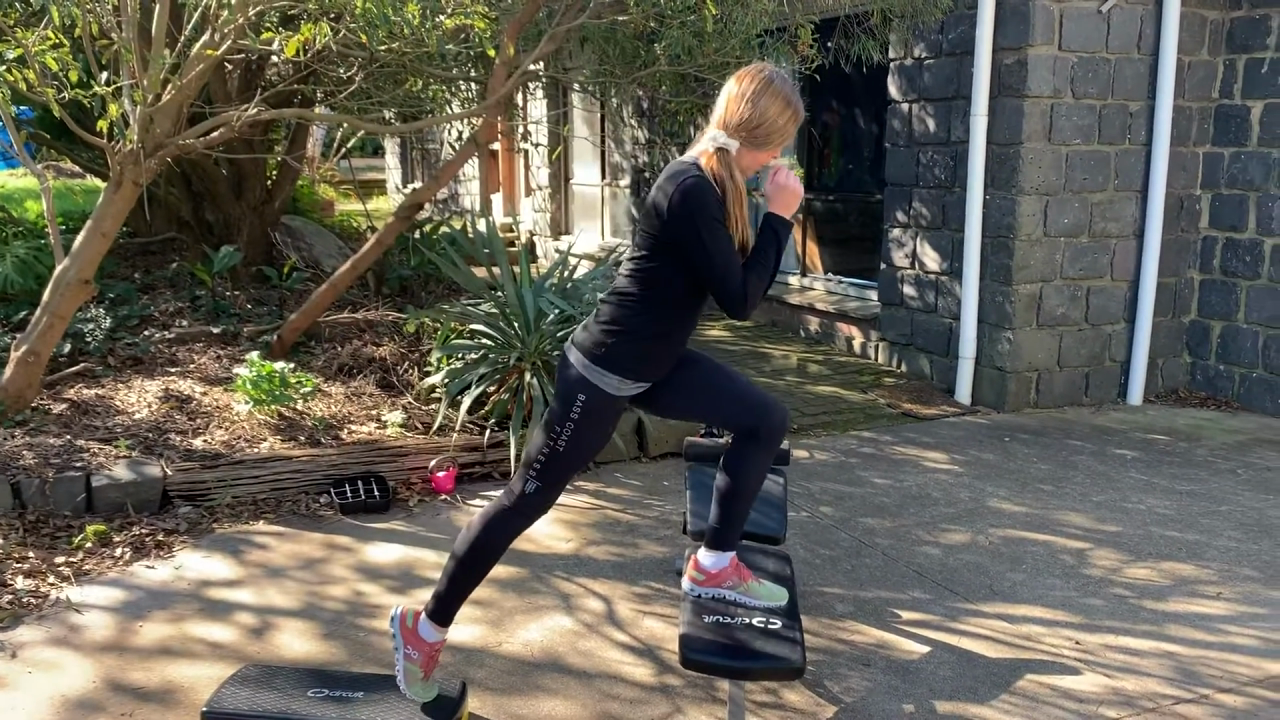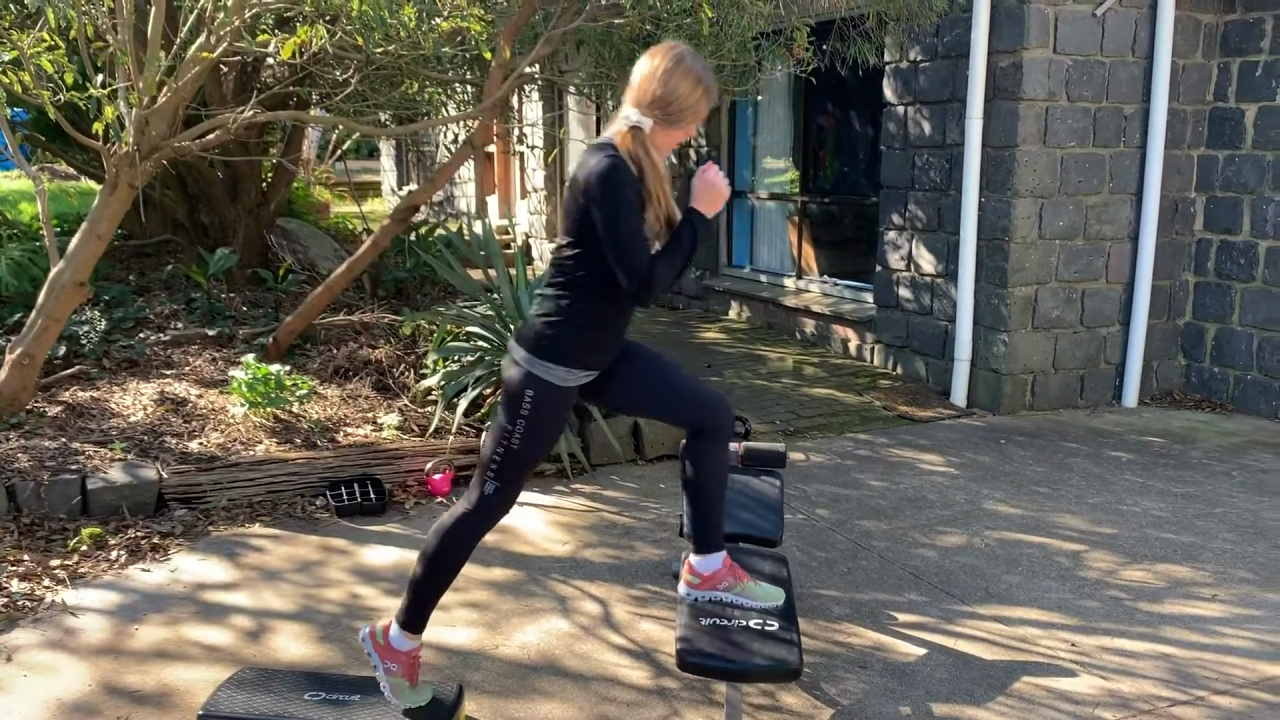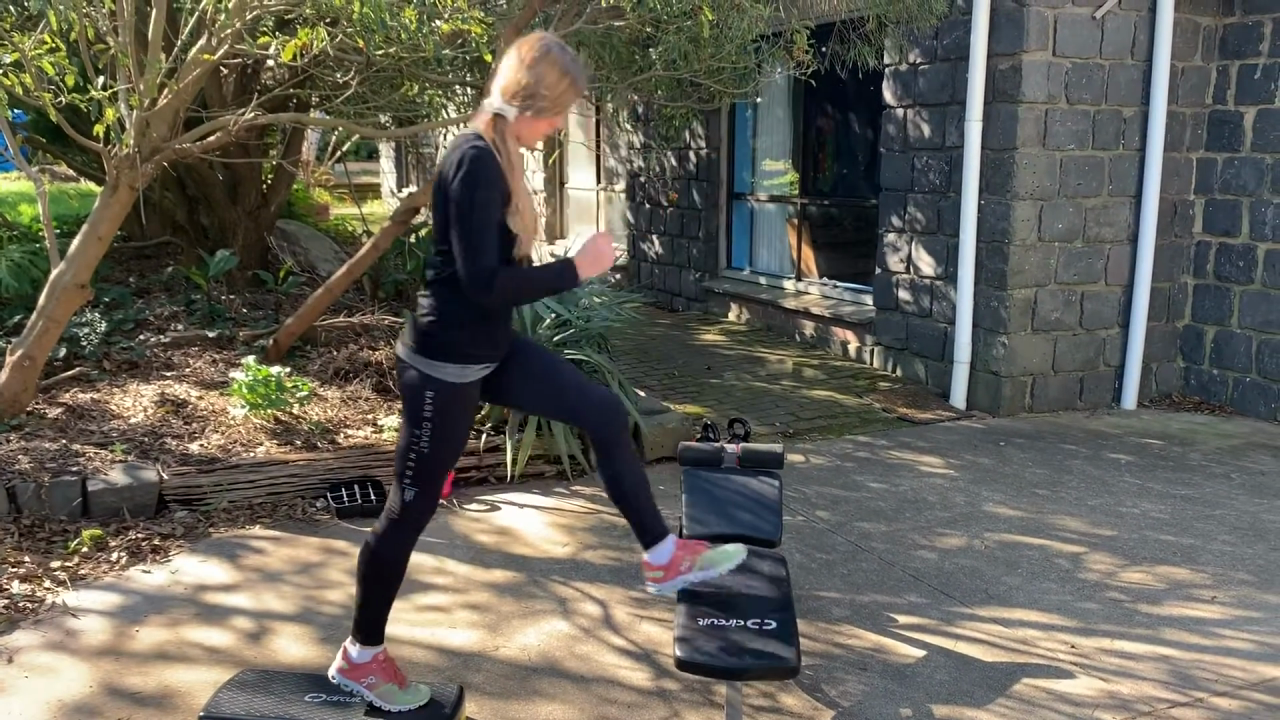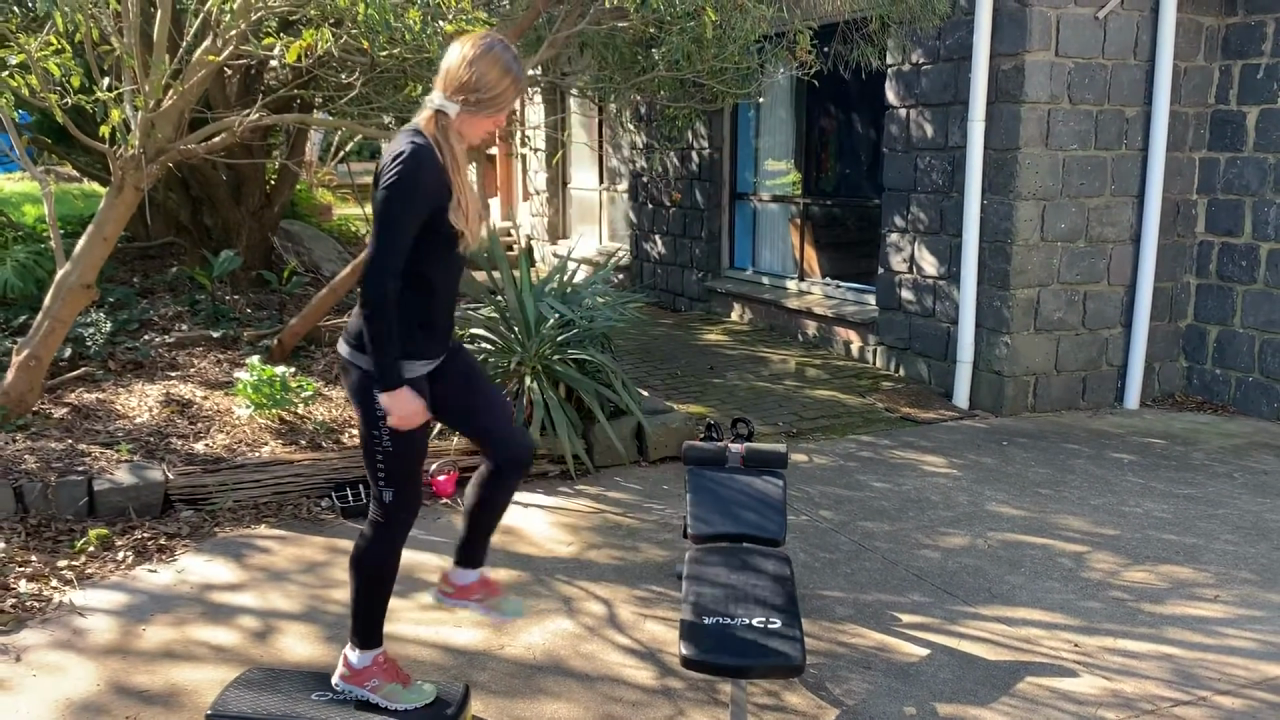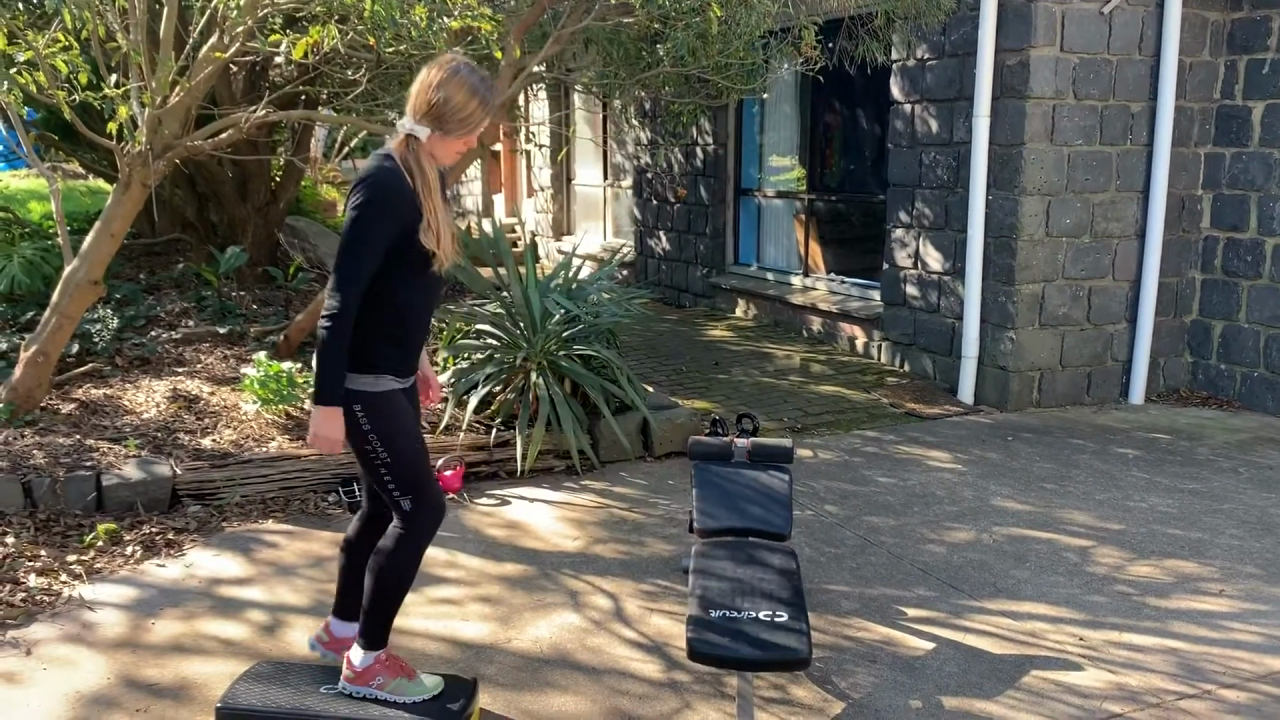
dt=0.3s
person 1, frame 1
left shoulder: (713, 179)
right shoulder: (691, 191)
left elbow: (729, 280)
right elbow: (739, 300)
right wrist: (778, 217)
left hip: (656, 363)
right hip: (605, 371)
left knee: (766, 420)
right knee: (526, 498)
left ankle: (713, 565)
right ankle: (424, 627)
person 1, frame 2
left shoulder: (635, 161)
right shoulder: (606, 169)
right elbow: (644, 284)
right wrist: (700, 214)
left hip: (600, 352)
right hip: (549, 363)
left knee: (712, 416)
right knee: (490, 499)
left ankle: (706, 569)
right ankle: (397, 637)
person 1, frame 3
left shoulder: (493, 155)
right shoulder: (473, 163)
right elbow: (481, 284)
right wrist: (574, 269)
left hip: (491, 349)
right hip: (443, 363)
left knee: (607, 416)
right knee: (412, 506)
left ankle: (662, 555)
right ankle: (358, 657)
person 1, frame 4
left shoulder: (440, 153)
right shoulder: (416, 161)
right elbow: (378, 280)
right wrist: (392, 382)
left hip: (431, 351)
right hip: (389, 362)
left knee: (513, 448)
right knee: (398, 506)
left ankle: (463, 575)
right ankle: (361, 661)
person 1, frame 5
left shoulder: (422, 177)
right shoulder: (386, 184)
right elbow: (343, 296)
left wrist: (420, 359)
right wrist: (329, 400)
left hip: (389, 375)
right hip: (362, 382)
left knee: (388, 505)
right knee: (419, 513)
left ankle: (341, 627)
right ankle: (367, 659)
